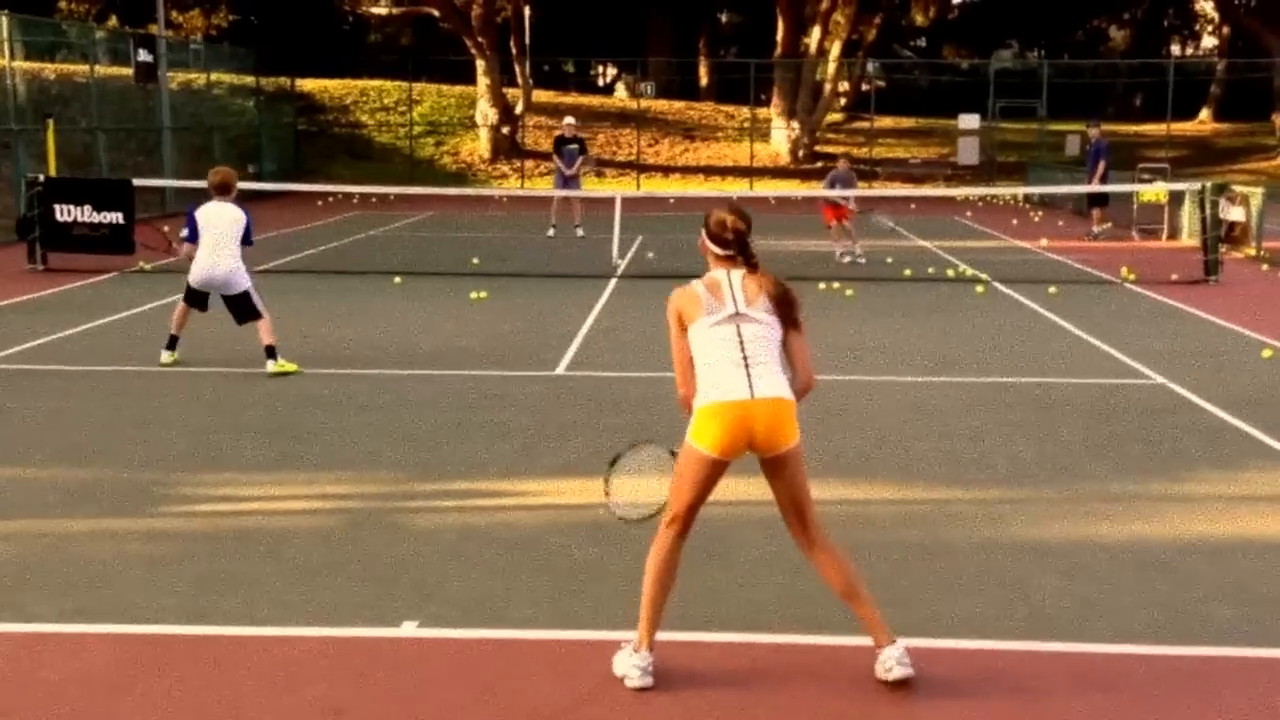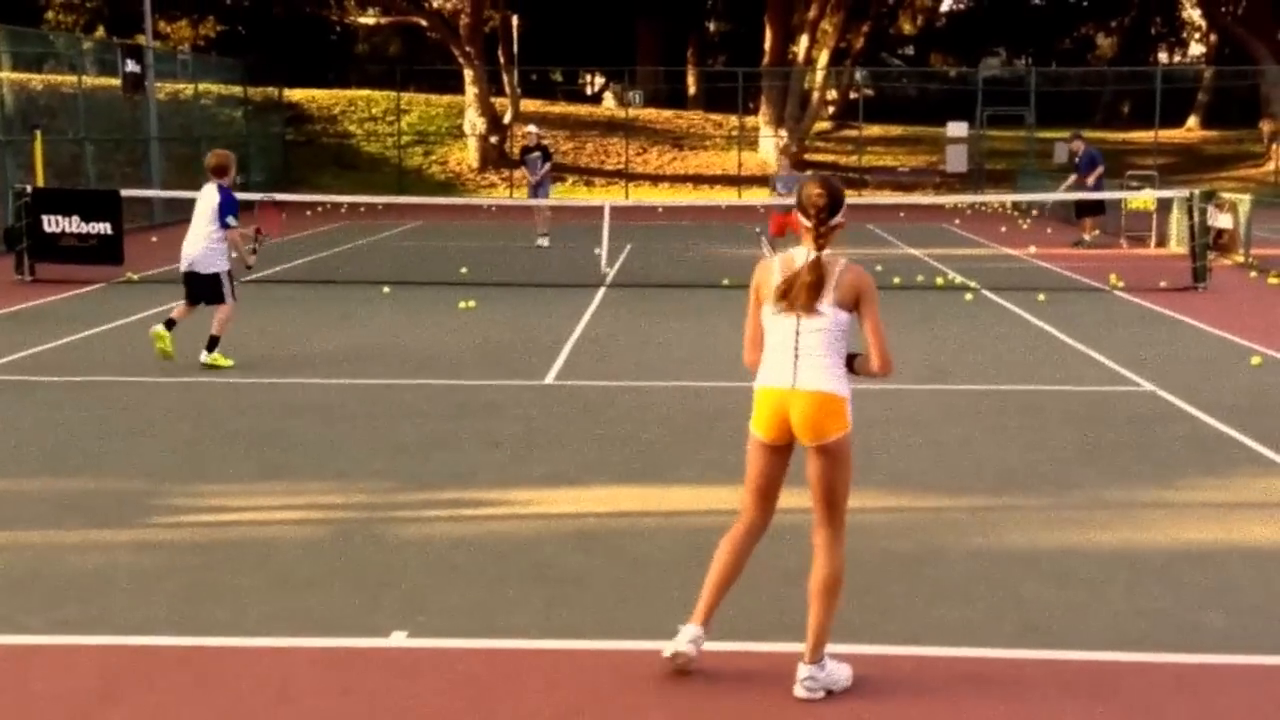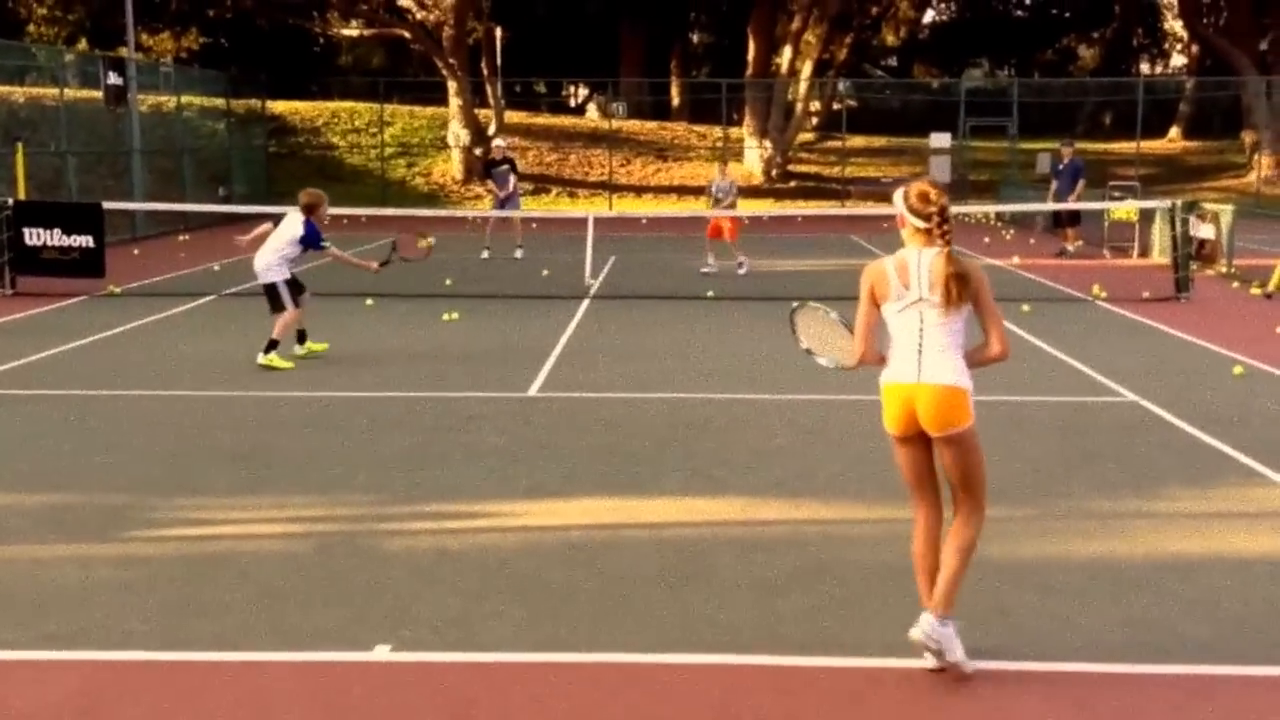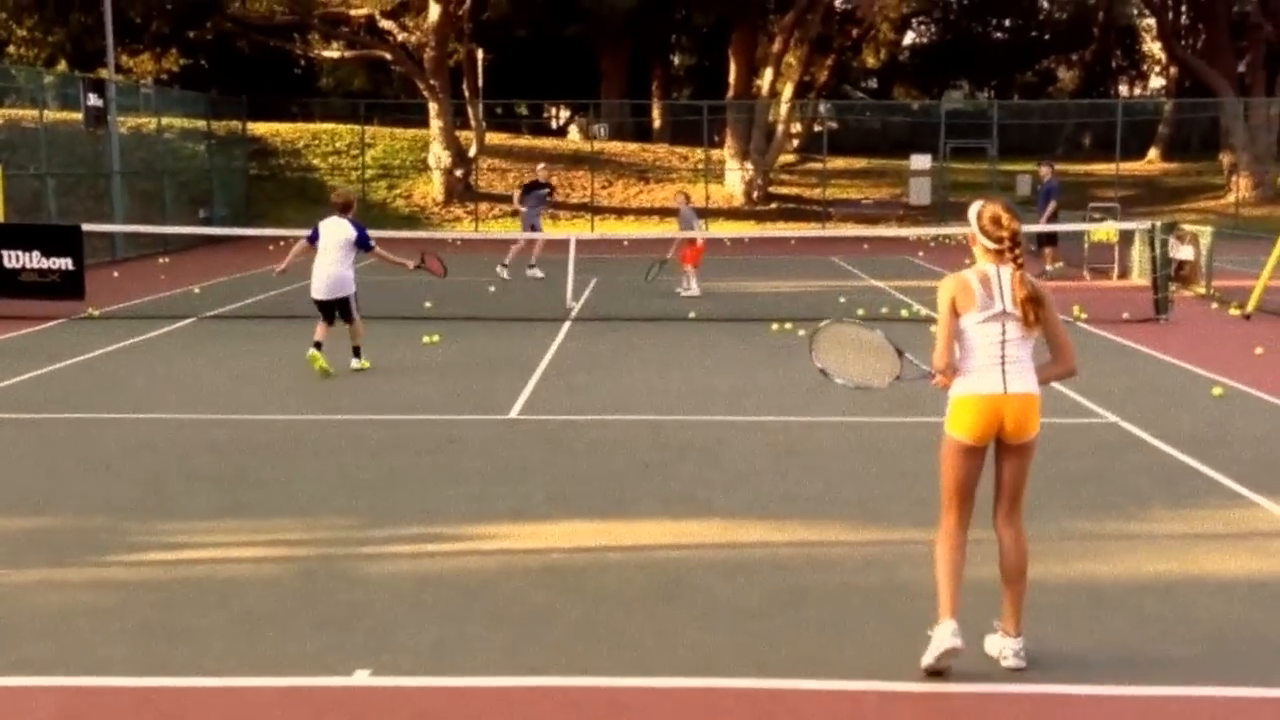
dt=0.7s
person 1, frame 1
left shoulder: (683, 298)
right shoulder: (775, 294)
right elbow: (804, 378)
left hip: (717, 414)
right hip: (775, 411)
left knee: (672, 530)
right knee: (812, 538)
left ankle: (640, 653)
right ankle: (889, 647)
person 1, frame 2
left shoulder: (765, 272)
right shoulder: (856, 278)
left elbow: (751, 357)
right elbow: (881, 364)
left hip: (770, 401)
right hip: (825, 405)
left knee: (751, 522)
right knee: (829, 534)
left ankle: (694, 628)
right ankle: (814, 665)
person 1, frame 3
left shoulder: (877, 273)
right shoulder: (968, 272)
left elbow: (862, 352)
right elbow: (998, 348)
right wrist: (950, 361)
left hip: (897, 395)
right hip: (948, 395)
left knee: (926, 513)
right knee: (970, 510)
left ankle: (936, 634)
right ankle: (937, 618)
person 1, frame 4
left shoulder: (955, 285)
right shoulder: (1033, 289)
left elbow: (943, 363)
right elbow: (1066, 364)
left wrist: (948, 378)
right wrist: (1015, 382)
left hip: (971, 405)
right hip: (1023, 405)
left knee: (953, 521)
right knee: (1008, 519)
left ankle: (947, 624)
right ankle: (1010, 638)
person 2, frame 1
left shoulder: (197, 212)
right shoulder: (241, 214)
left elbow: (187, 251)
right elbow: (245, 246)
left hip: (201, 272)
right hip: (232, 273)
left knee: (186, 304)
right knee: (262, 319)
left ankle: (169, 352)
right ankle: (273, 361)
person 2, frame 2
left shoulder: (205, 191)
right shoulder: (227, 197)
right elbow: (230, 234)
left wrist: (245, 232)
right wrist: (246, 257)
left hip: (189, 253)
right hip: (210, 256)
left knee: (191, 303)
right knee: (226, 305)
left ankle: (164, 328)
right ankle: (209, 352)
person 2, frame 3
left shoulder: (293, 216)
right shoulder: (310, 231)
left elbow: (268, 226)
right elbow: (335, 254)
left wrist: (249, 238)
right wrist: (366, 264)
left hip: (267, 263)
right hip: (272, 268)
left knee: (301, 296)
right knee: (291, 311)
left ankle: (302, 344)
right ankle: (268, 354)
person 2, frame 4
left shoulder: (322, 224)
right shoulder: (356, 229)
left elbow: (302, 245)
right elbow: (377, 253)
left wrist: (285, 264)
right wrist: (404, 263)
left hip: (319, 281)
right hip: (341, 280)
left knee: (325, 321)
right knee: (353, 320)
left ankle: (316, 349)
right ankle: (357, 359)
